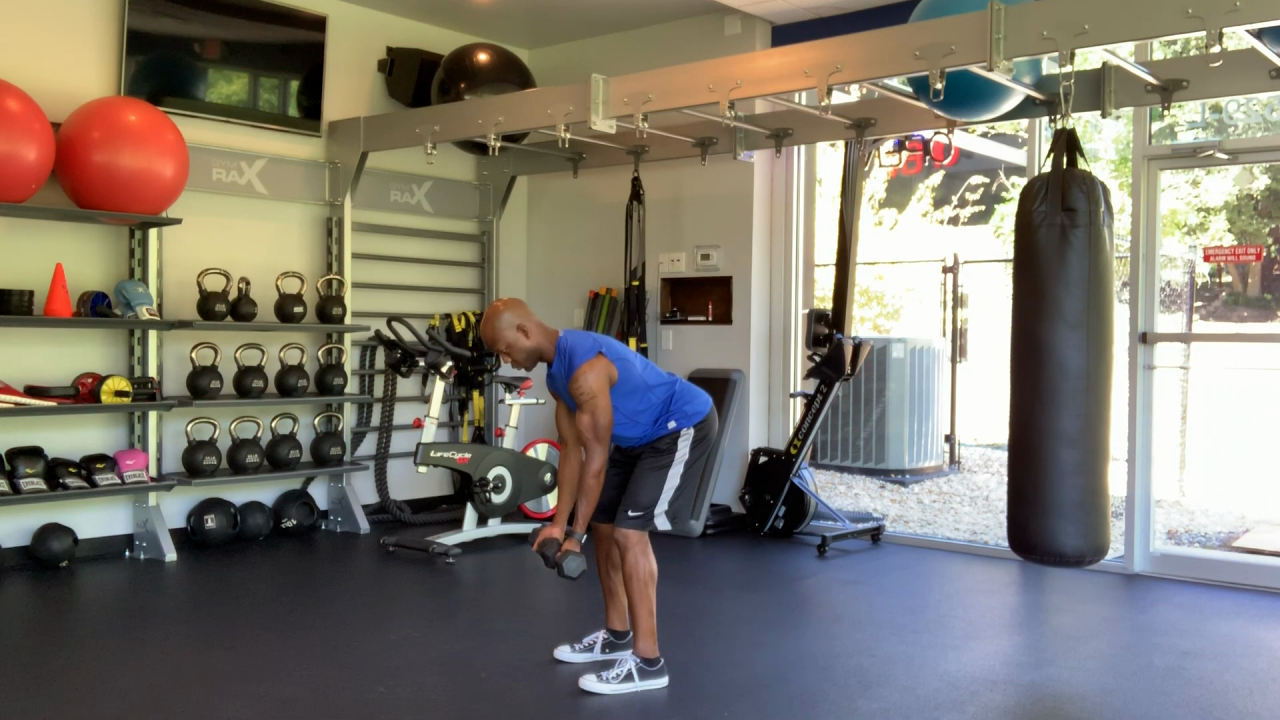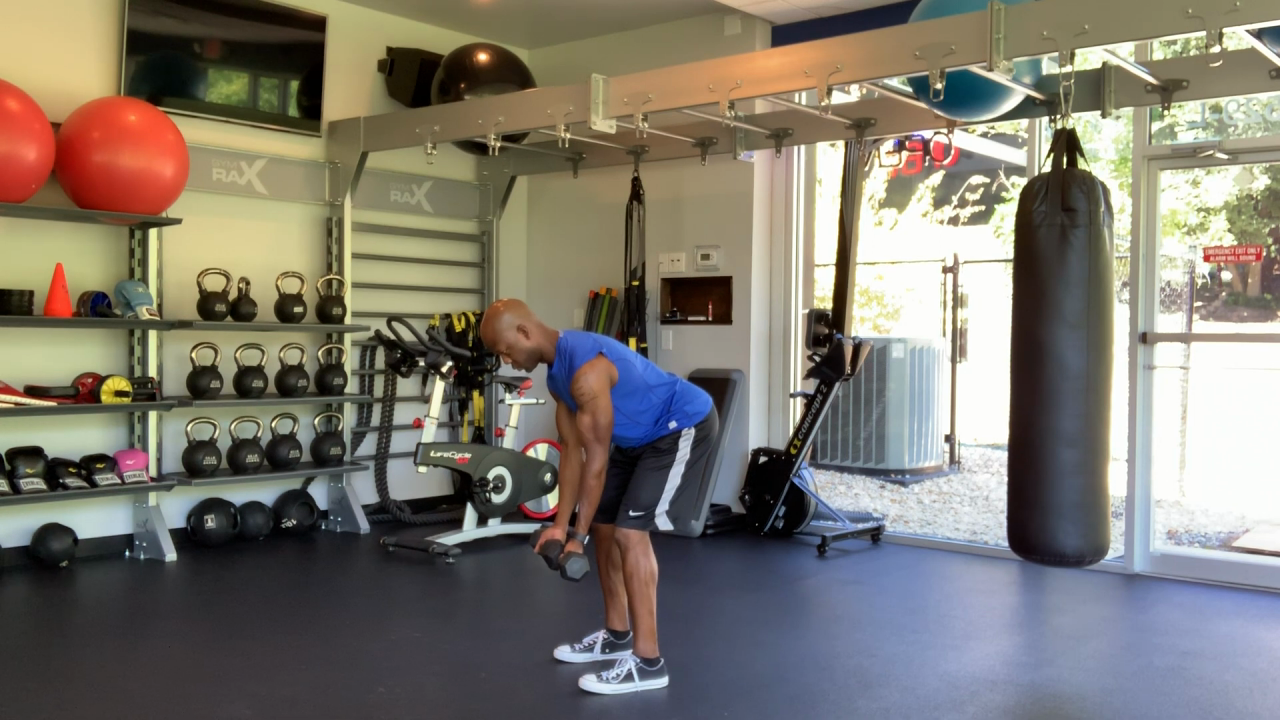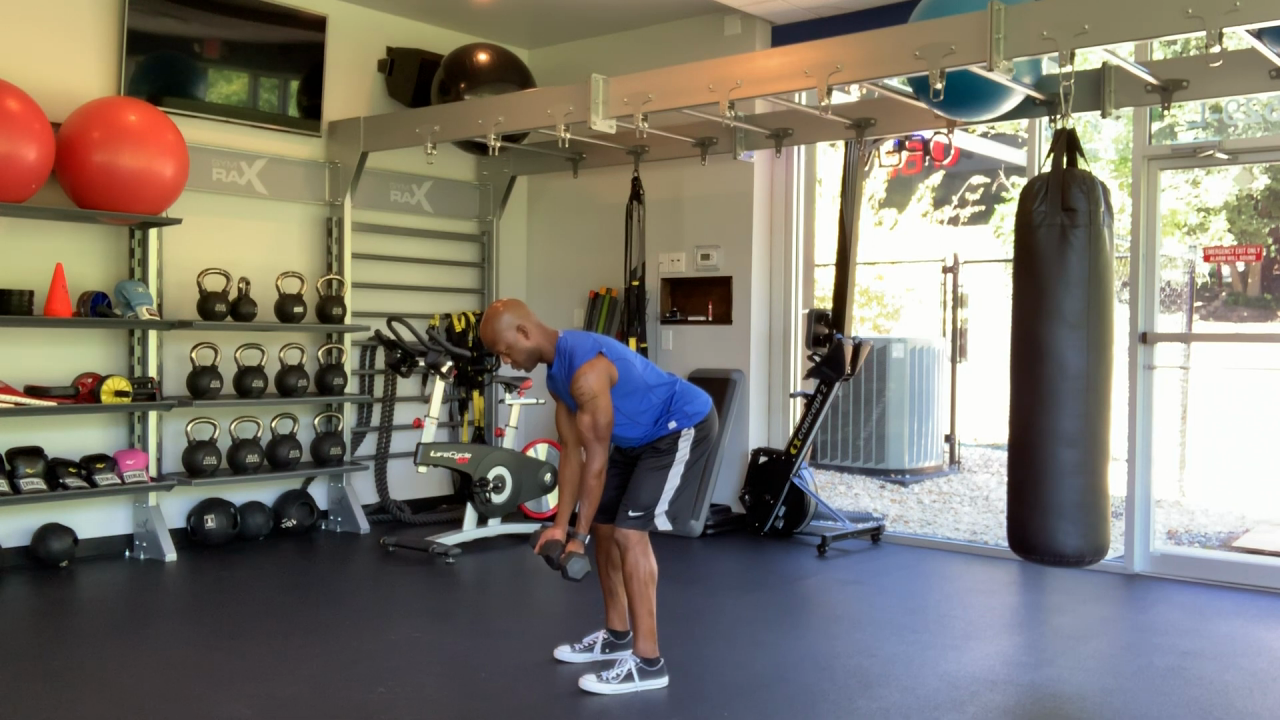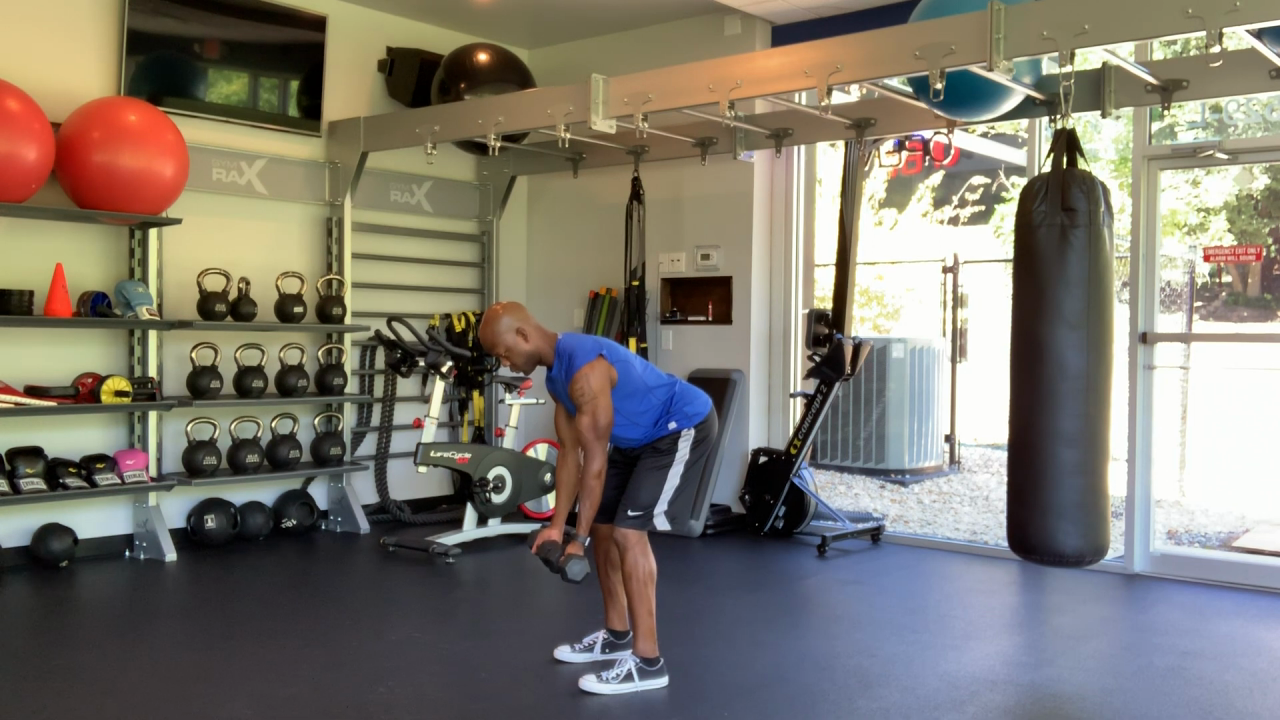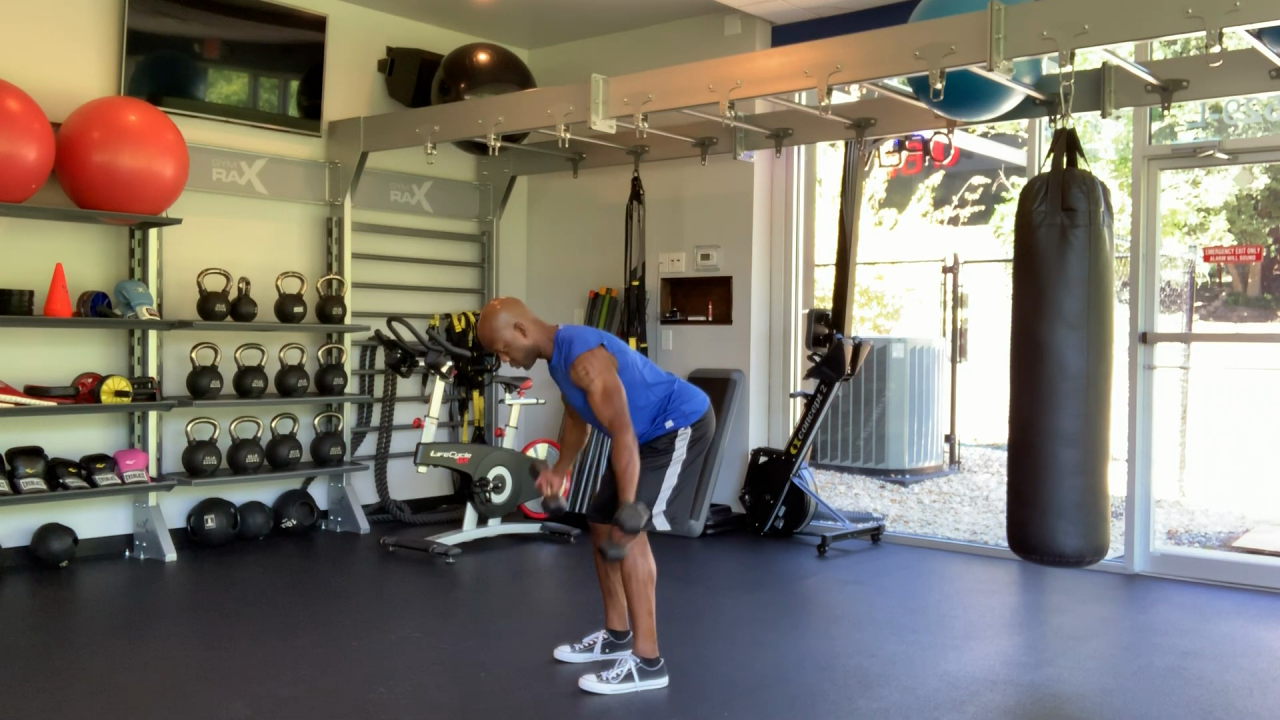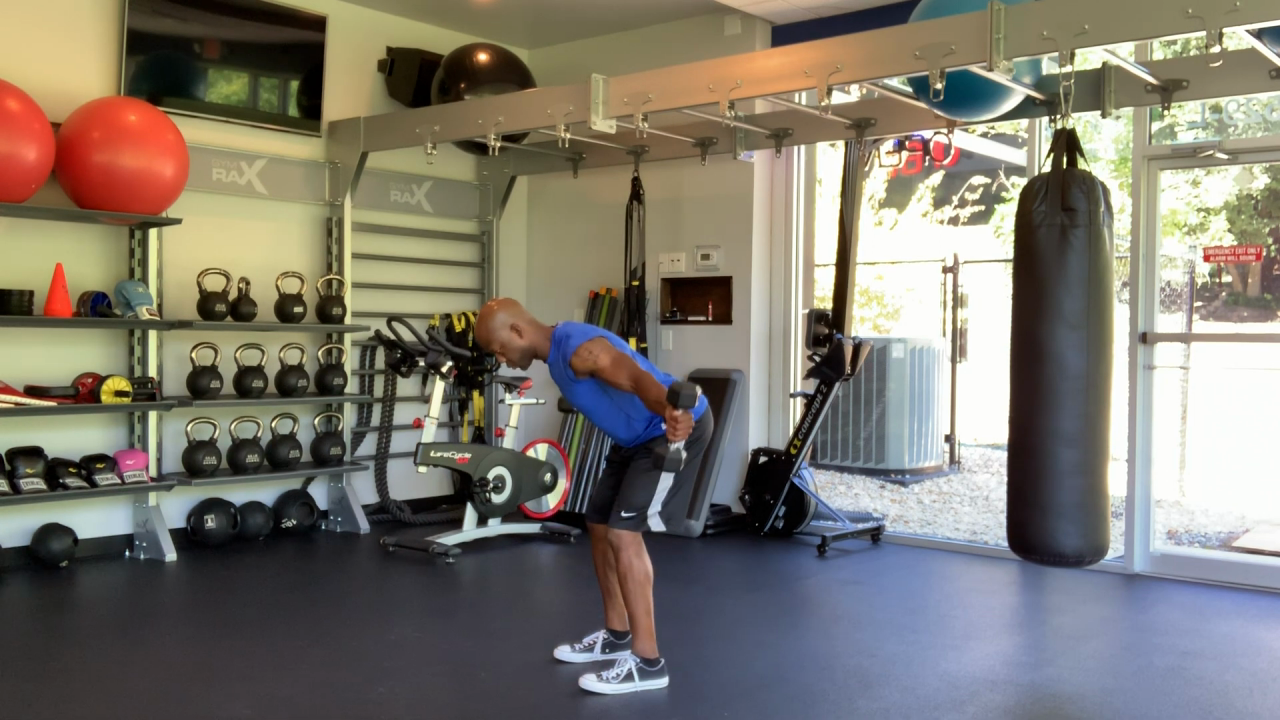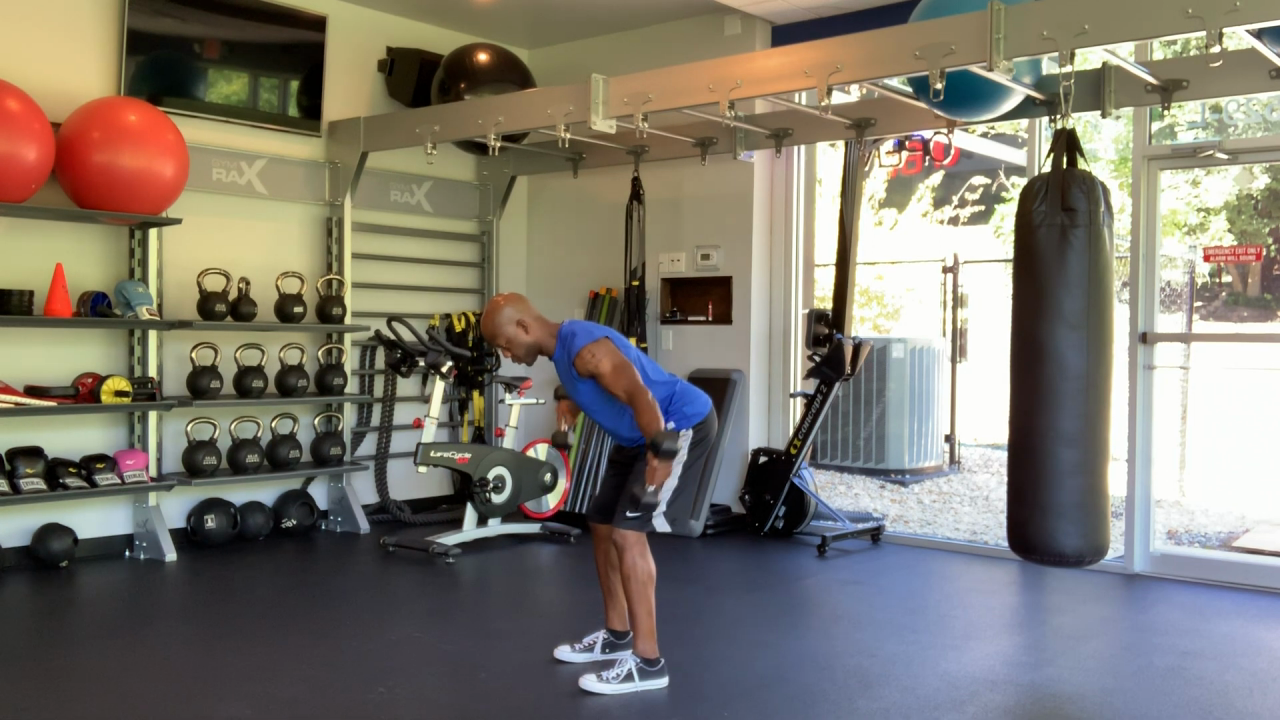
dt=0.3s
person 1, frame 1
left shoulder: (585, 368)
right shoulder: (556, 372)
left elbow: (595, 457)
right elbow: (571, 450)
left wrist: (575, 534)
right wrist: (559, 522)
left hip: (683, 425)
right hip: (641, 435)
left knee: (629, 532)
right knee: (603, 526)
left ankle: (647, 662)
right ankle: (617, 636)
person 1, frame 2
left shoulder: (585, 368)
right shoulder: (556, 372)
left elbow: (596, 459)
right elbow: (571, 451)
left wrist: (578, 536)
right wrist: (561, 524)
left hip: (683, 426)
right hip: (642, 435)
left knee: (630, 532)
right knee: (604, 526)
left ankle: (647, 661)
right ankle: (617, 635)
person 1, frame 3
left shoulder: (585, 368)
right shoulder: (556, 373)
left elbow: (596, 459)
right elbow: (571, 451)
left wrist: (578, 535)
right wrist: (561, 524)
left hip: (682, 427)
right hip: (641, 435)
left knee: (629, 532)
right knee: (603, 526)
left ankle: (647, 662)
right ankle: (616, 636)
person 1, frame 4
left shoulder: (584, 368)
right shoulder: (555, 374)
left elbow: (595, 461)
right elbow: (569, 452)
left wrist: (579, 538)
right wrist: (557, 524)
left hip: (682, 427)
right hip: (642, 436)
left knee: (628, 532)
right knee: (603, 527)
left ankle: (647, 661)
right ankle: (616, 635)
person 1, frame 5
left shoulder: (582, 355)
right shoulder: (558, 358)
left elbow: (622, 432)
right elbow: (579, 418)
left wrist: (631, 510)
right wrist: (559, 473)
left hip: (679, 426)
right hip: (649, 432)
left knee: (626, 533)
right knee: (601, 525)
left ankle: (647, 662)
right ankle: (617, 636)
person 1, frame 6
left shoulder: (578, 347)
right shoulder: (557, 352)
left elbow: (641, 380)
left wrist: (672, 415)
right wrist: (572, 396)
left hip: (673, 425)
right hip: (639, 434)
left knee: (623, 532)
right knee: (599, 525)
left ankle: (647, 662)
right ankle: (617, 635)
person 1, frame 7
left shoulder: (584, 346)
right shoulder: (562, 349)
left elbow: (640, 398)
left wrist: (659, 453)
right wrist: (568, 407)
left hip: (682, 425)
right hip: (641, 434)
left knee: (628, 532)
right knee: (602, 525)
left ankle: (647, 662)
right ankle: (616, 635)
